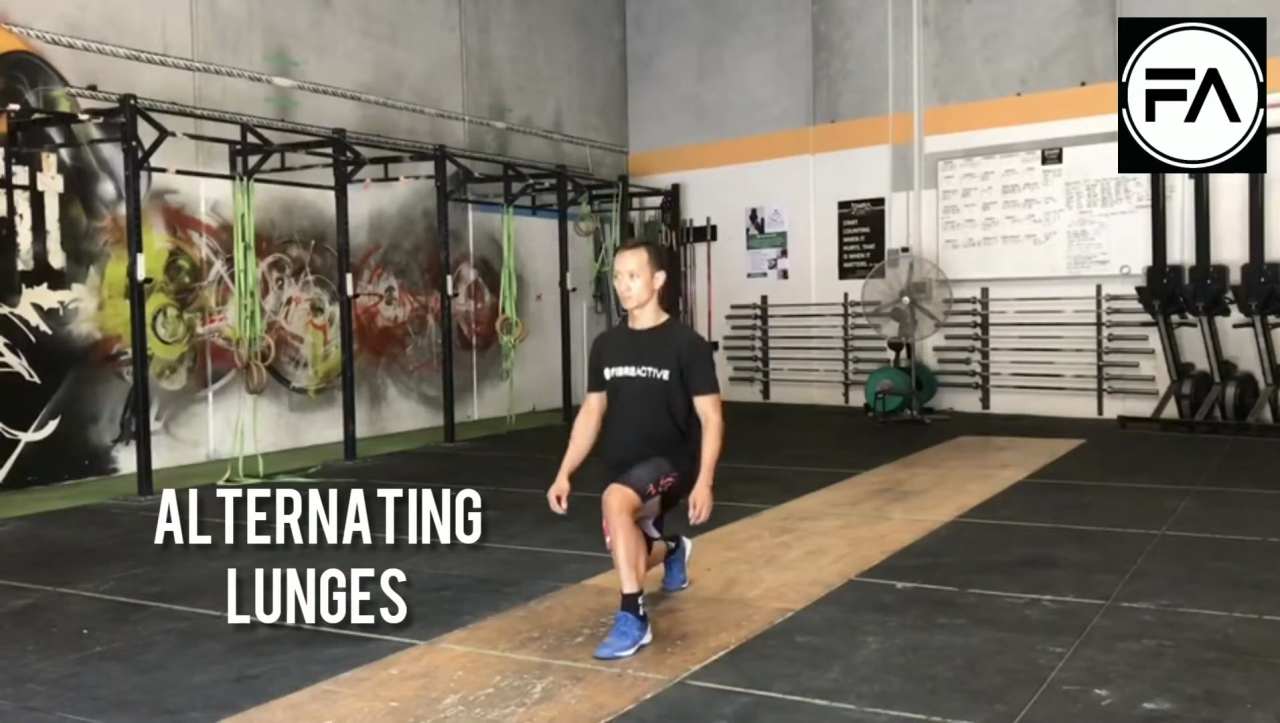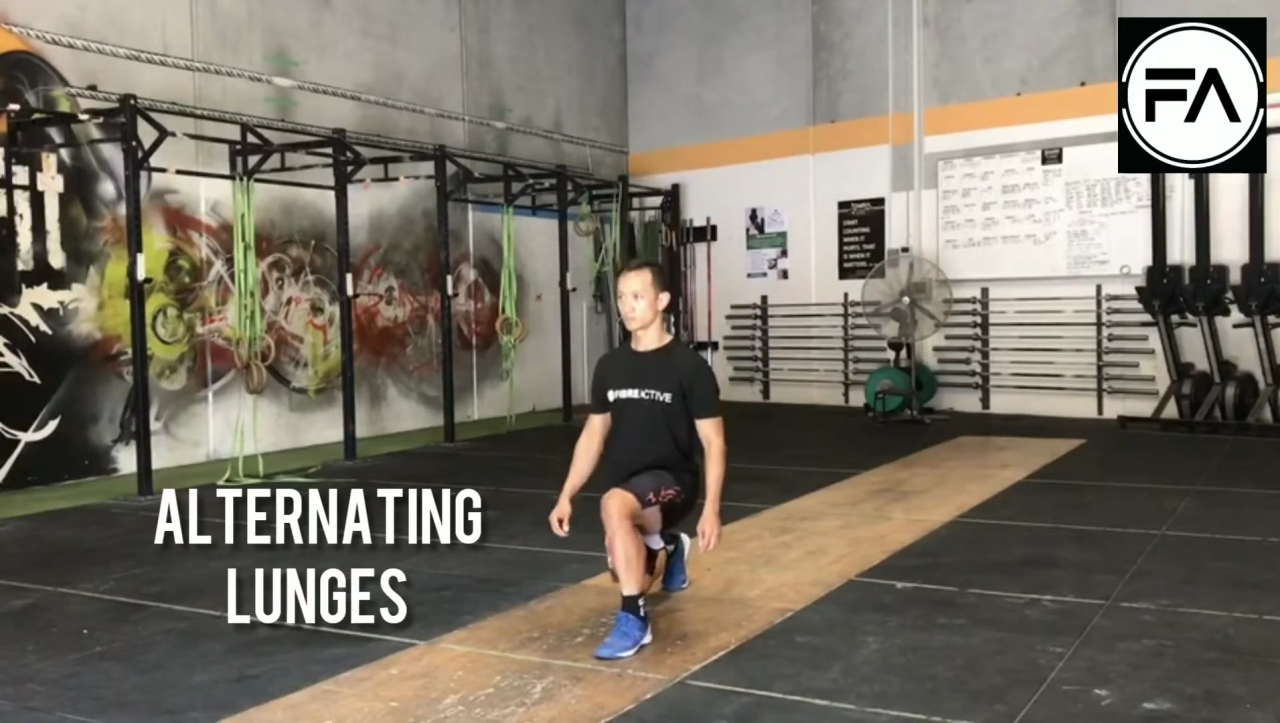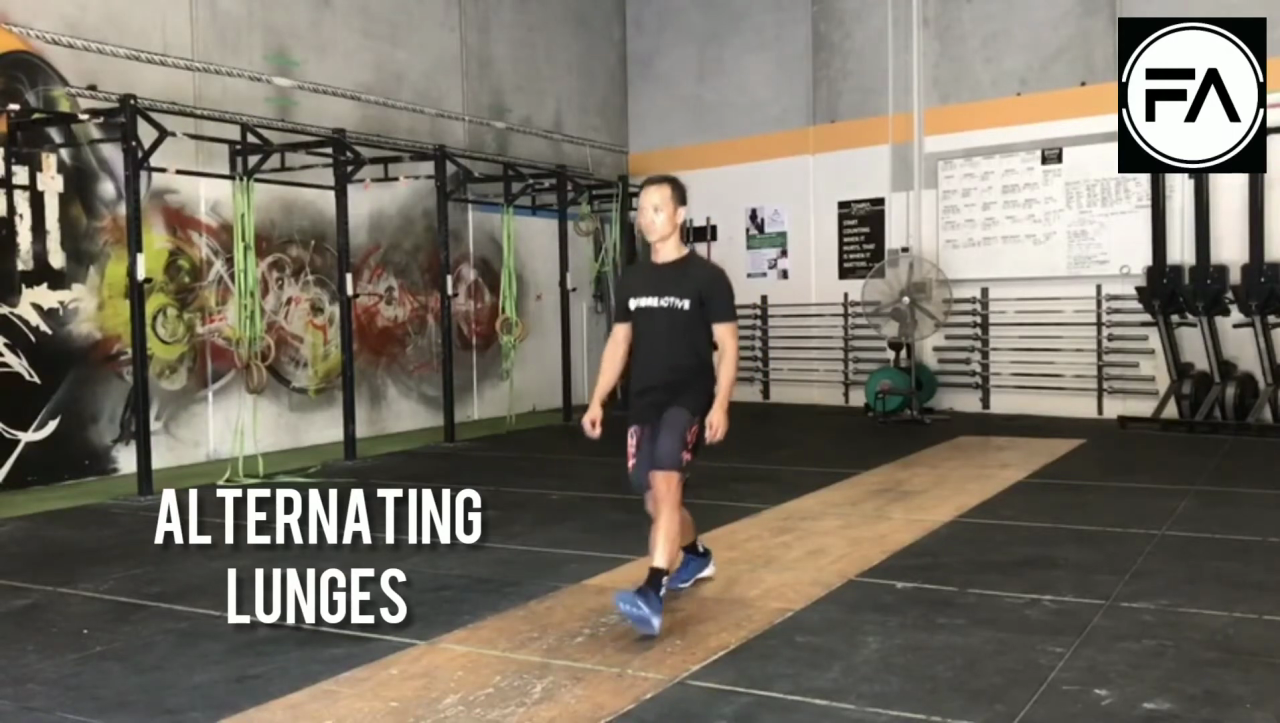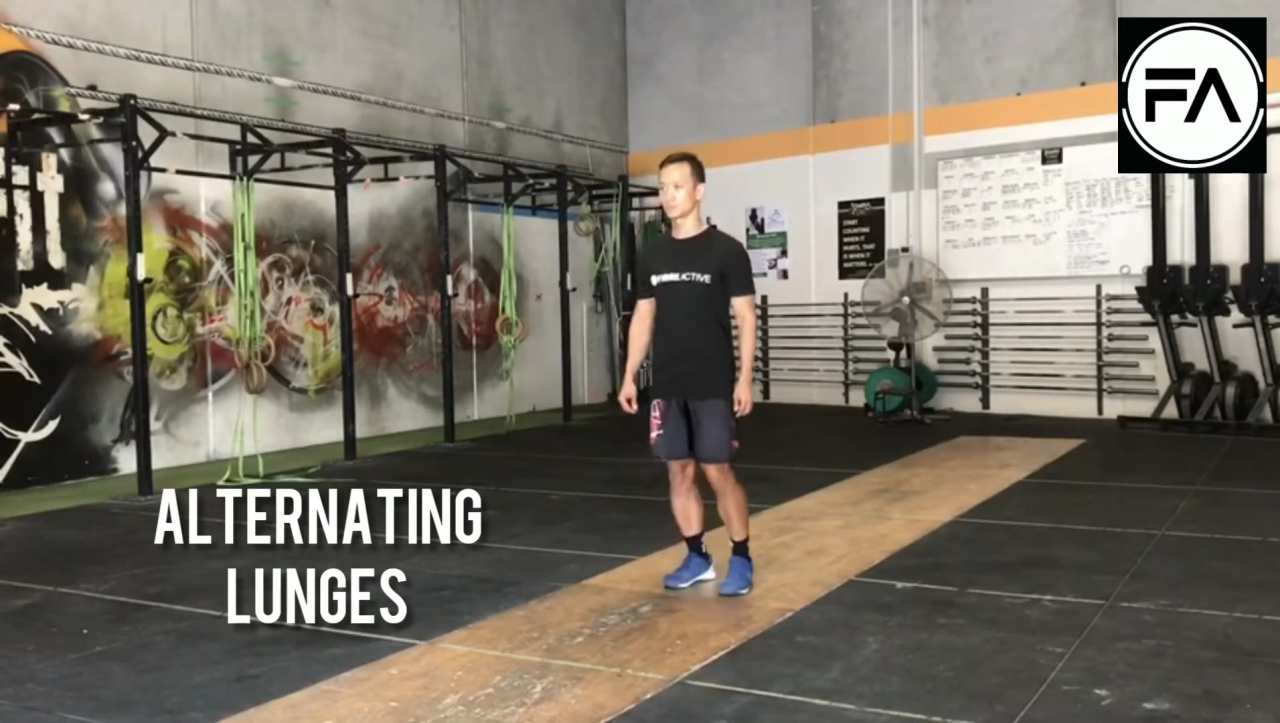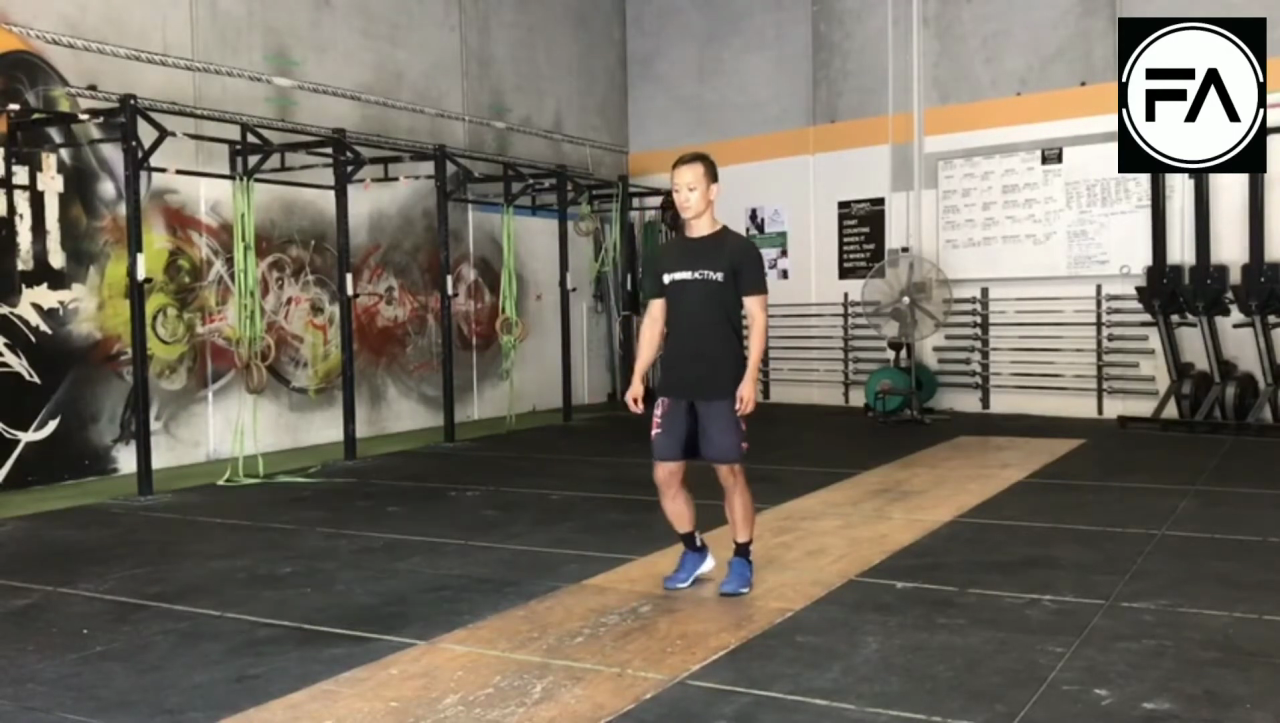
dt=0.4s
person 1, frame 1
left shoulder: (686, 345)
right shoulder: (606, 345)
left elbow: (711, 418)
right elbow: (591, 412)
left wrist: (704, 482)
right wrist: (564, 473)
left hip: (670, 462)
right hip: (624, 468)
left knee: (615, 502)
right knee: (629, 562)
left ankle: (633, 619)
right ankle: (672, 547)
person 1, frame 2
left shoulder: (689, 367)
right shoulder: (610, 365)
left elbow: (713, 442)
right elbow: (594, 433)
left wrist: (712, 509)
right wrist: (566, 496)
left hip: (672, 478)
right hip: (627, 482)
left knee: (614, 506)
right knee: (632, 577)
left ankle: (633, 621)
right ankle: (671, 546)
person 1, frame 3
left shoulder: (706, 276)
right shoulder: (632, 279)
left elbow: (727, 345)
right elbow: (619, 342)
left wrist: (720, 405)
right wrist: (597, 401)
left hip: (688, 399)
right hip: (644, 402)
left knee: (663, 483)
right knee: (657, 497)
left ankle: (653, 594)
right ankle: (696, 555)
person 1, frame 4
left shoulder: (725, 250)
right shoulder: (652, 254)
left elbow: (746, 318)
right elbow: (643, 318)
left wrist: (745, 378)
right wrist: (629, 376)
left hip: (712, 382)
right hip: (666, 383)
left knee: (717, 472)
right knee: (679, 472)
left ankle: (741, 559)
right ankle: (697, 557)
person 1, frame 5
left shoulder: (739, 250)
right shoulder: (666, 254)
left elbow: (757, 318)
right elbow: (654, 318)
left wrist: (750, 377)
right wrist: (638, 376)
left hip: (722, 384)
right hip: (673, 383)
left knee: (729, 473)
right knee: (665, 474)
left ankle: (741, 561)
right ankle: (695, 553)
